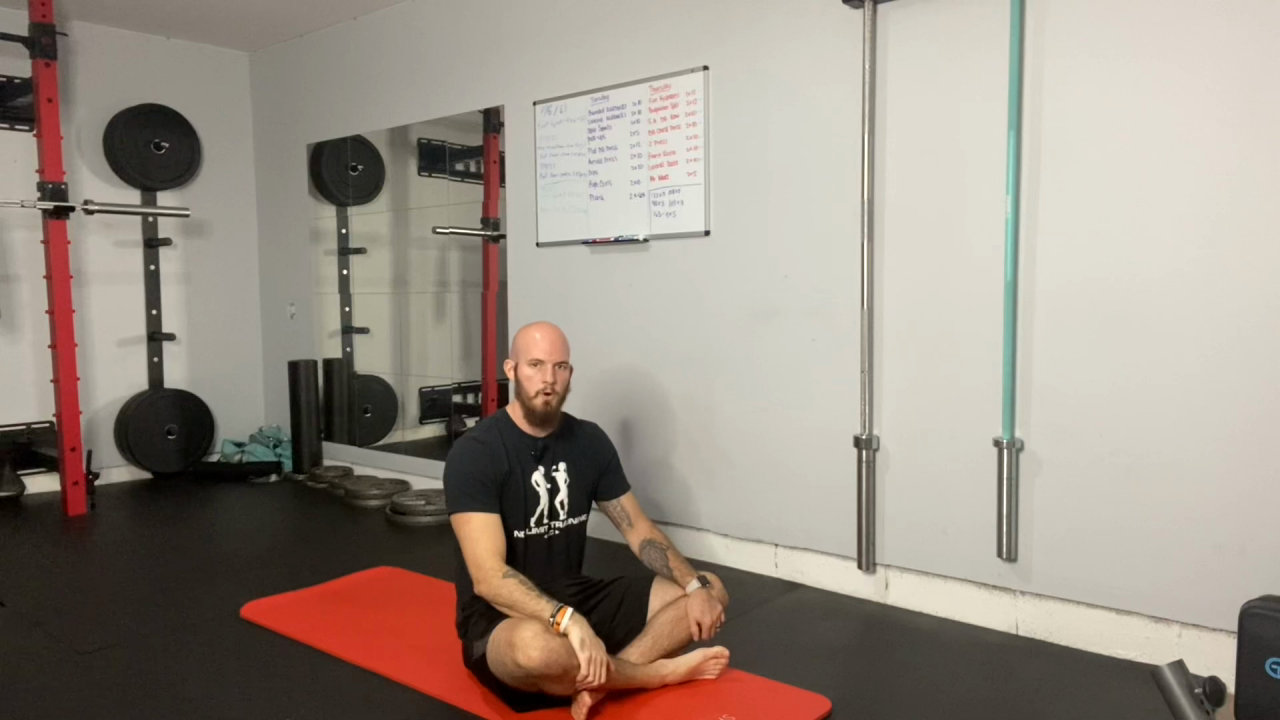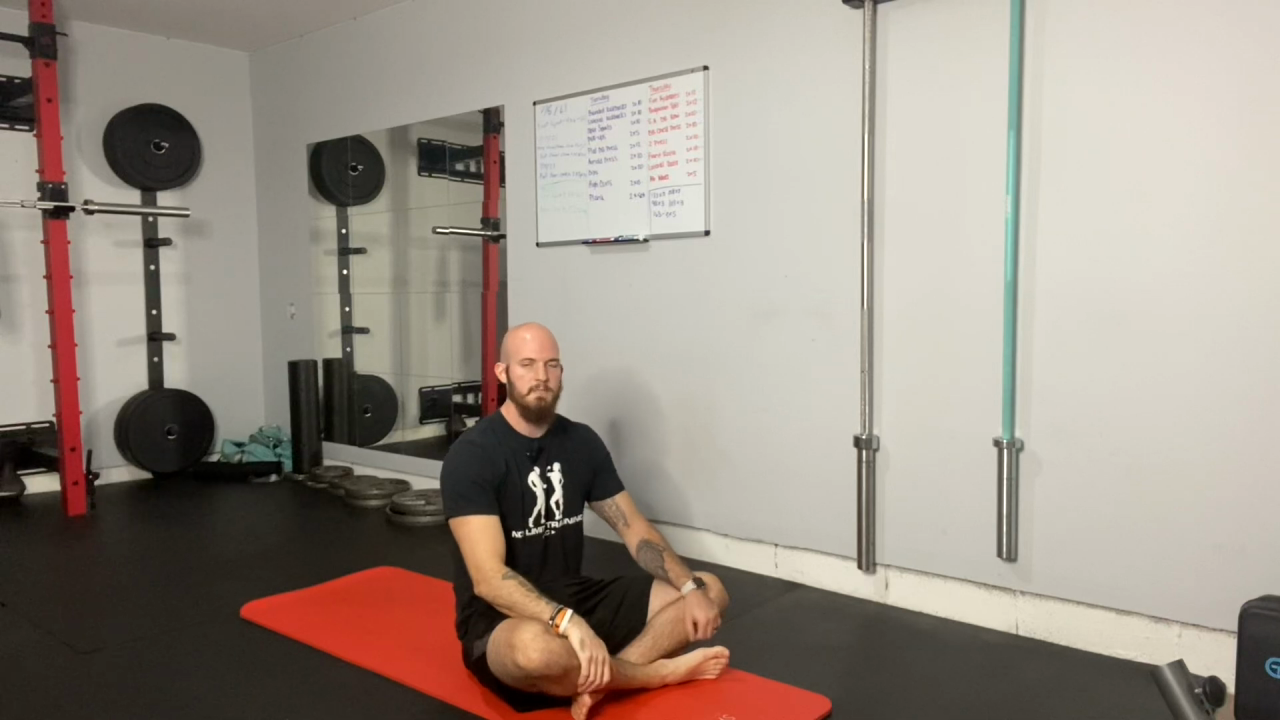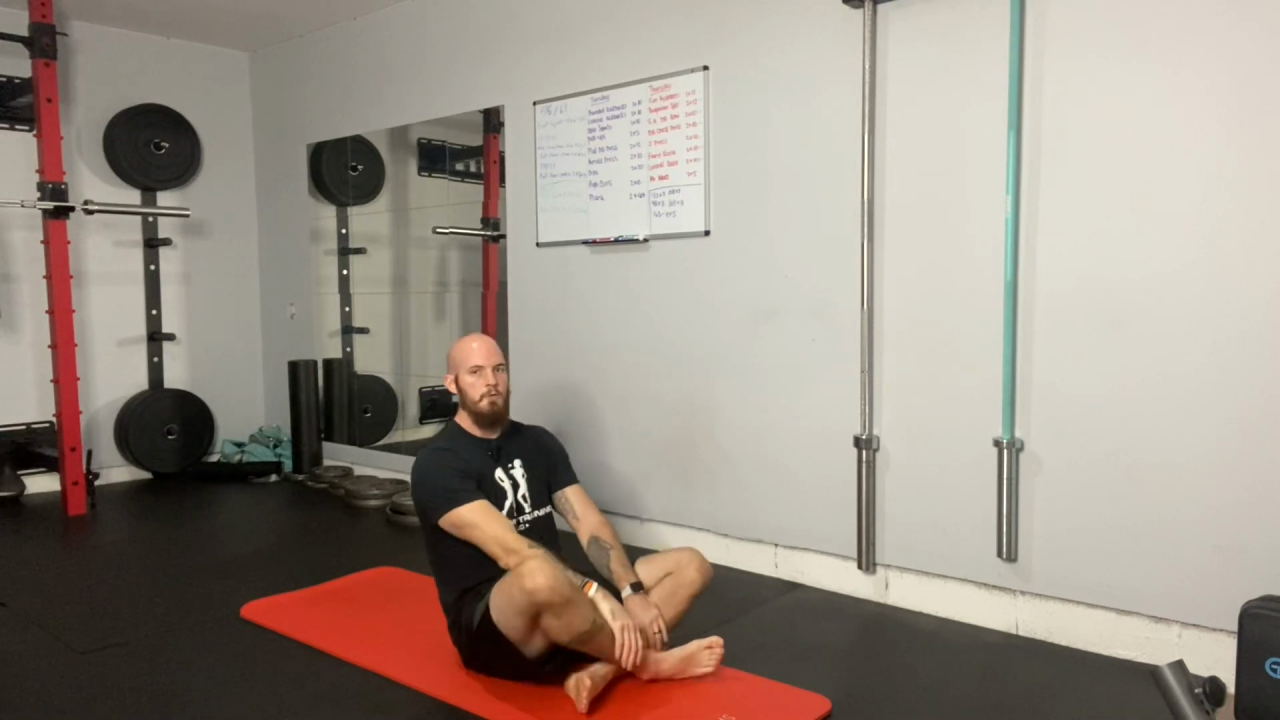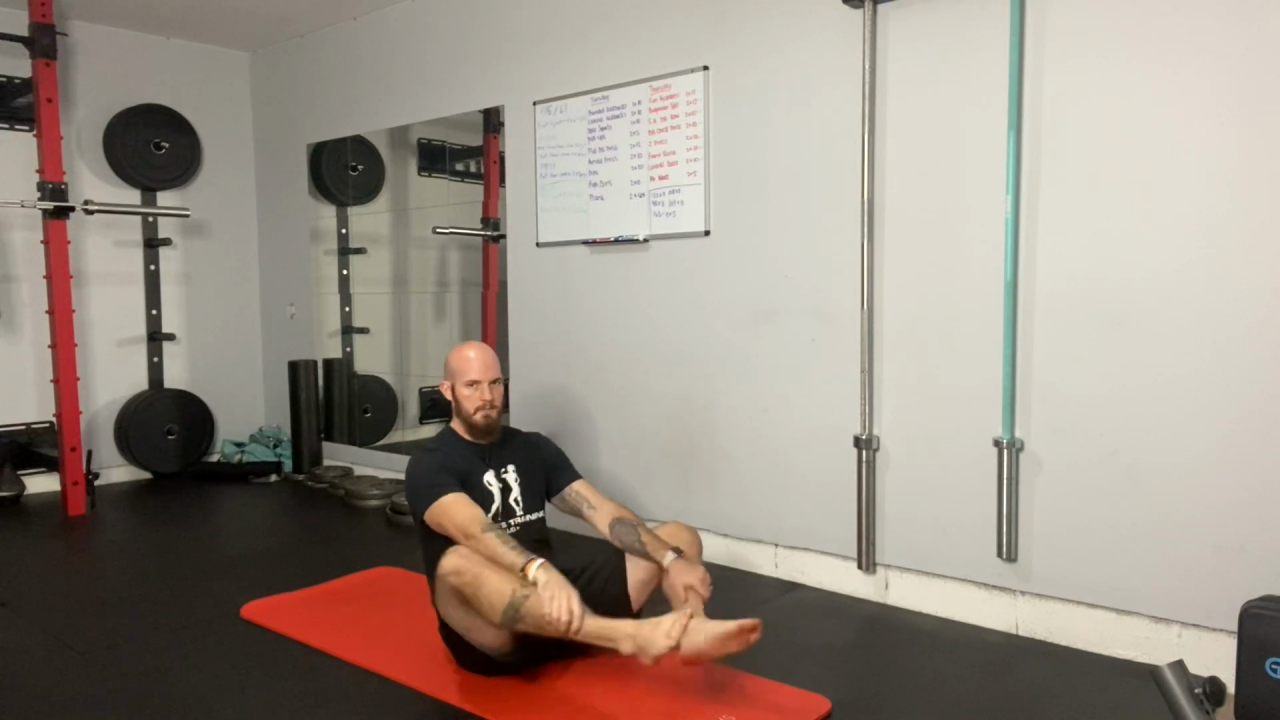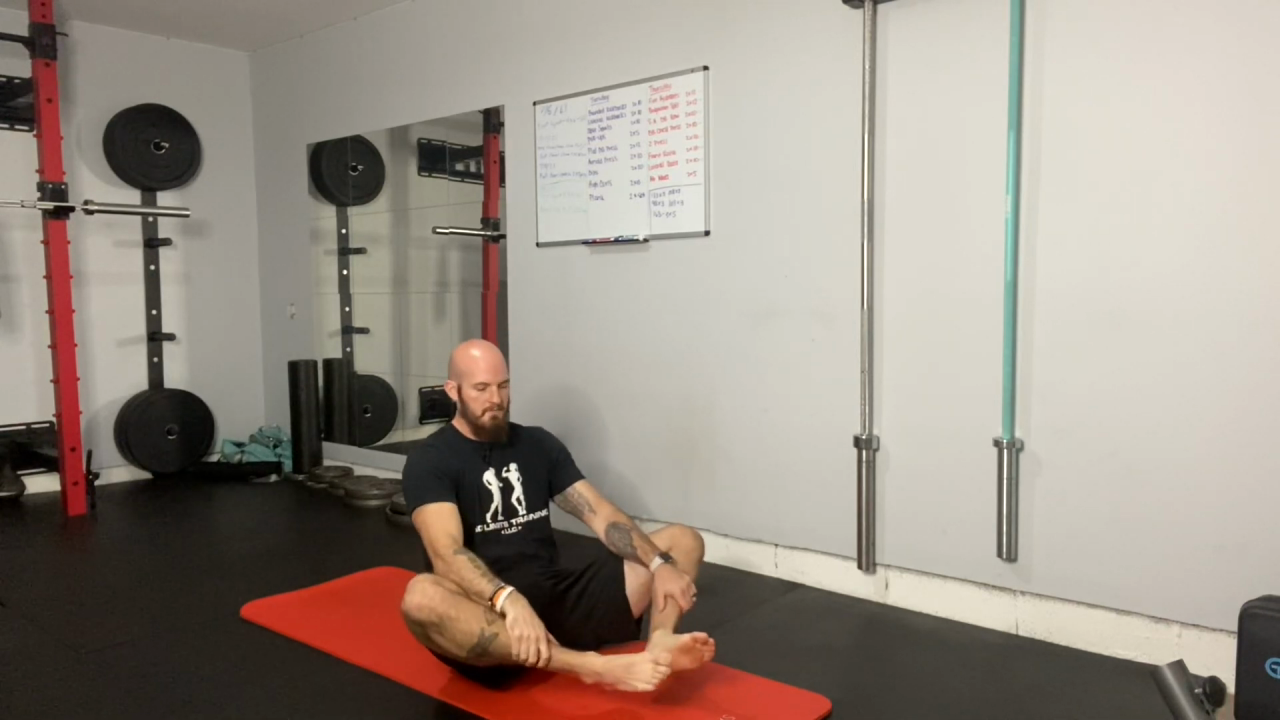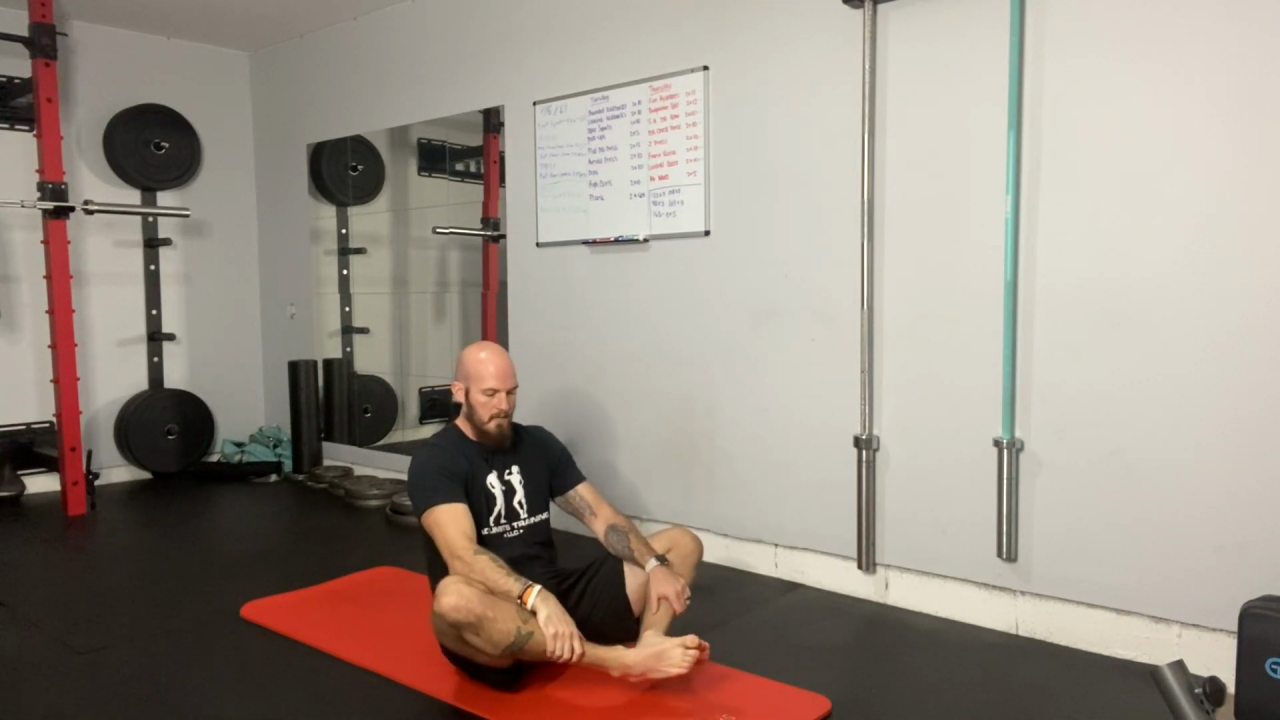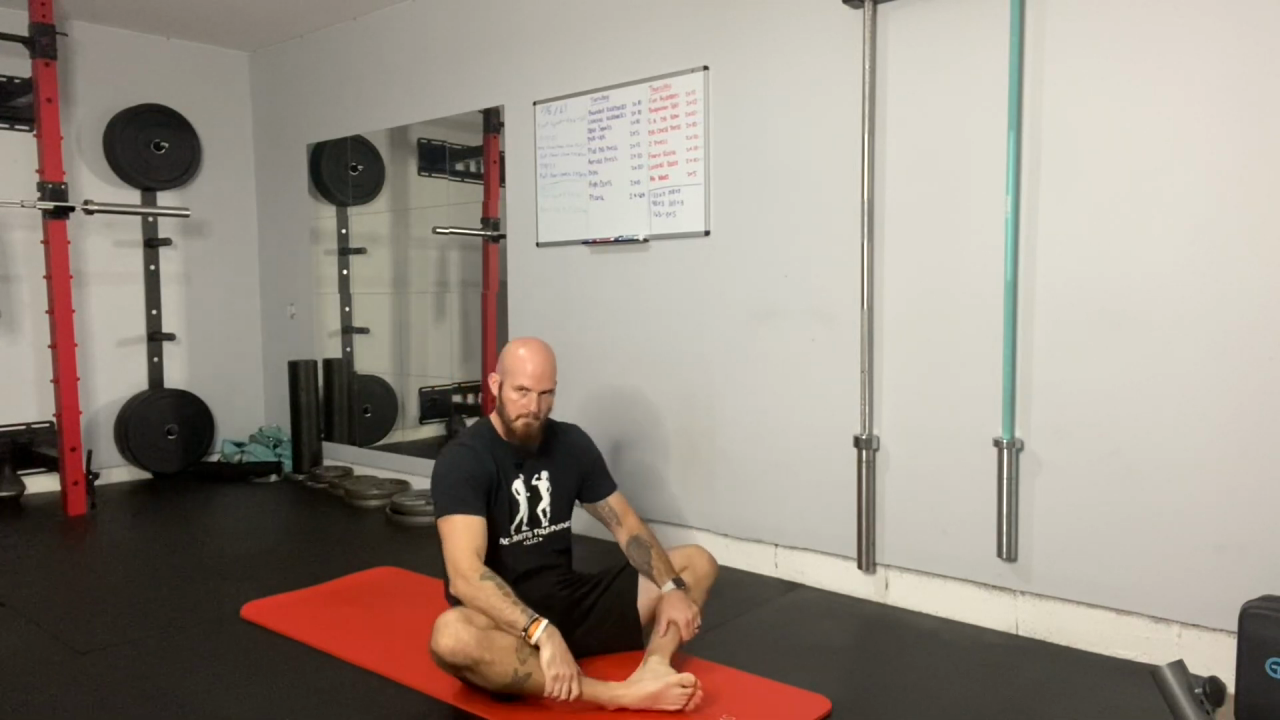
dt=0.7s
person 1, frame 1
left shoulder: (589, 441)
right shoulder: (475, 453)
left elbow: (637, 528)
right elbow: (489, 577)
left wrist: (694, 585)
right wrist: (569, 621)
left hip: (576, 596)
right hip: (502, 617)
left knee: (711, 591)
right knee: (535, 647)
left ankle: (599, 679)
right ankle: (659, 672)
person 1, frame 2
left shoulder: (581, 441)
right shoulder: (472, 455)
left elbow: (633, 527)
right elbow: (488, 578)
left wrist: (690, 586)
right wrist: (568, 623)
left hip: (574, 595)
right hip: (501, 619)
left knee: (710, 592)
right knee: (536, 649)
left ankle: (599, 679)
right ankle: (657, 671)
person 1, frame 3
left shoulder: (538, 442)
right shoulder: (437, 464)
left elbow: (589, 524)
right elbow: (510, 551)
left wrist: (634, 593)
right wrist: (598, 598)
left hip: (560, 608)
right hip: (488, 627)
left knee: (690, 565)
right knee: (539, 574)
left ankle: (600, 670)
right ankle: (644, 661)
person 1, frame 4
left shoulder: (534, 448)
right shoulder: (430, 465)
left elbow: (603, 514)
right elbow: (476, 533)
left wrist: (673, 559)
right wrist: (539, 571)
left hip: (553, 601)
right hip: (490, 632)
left knee: (680, 537)
right knee: (457, 564)
left ankle: (694, 636)
right ankle: (626, 636)
person 1, frame 5
left shoulder: (538, 443)
right shoulder: (430, 461)
left elbow: (602, 516)
right elbow: (448, 554)
left wrist: (661, 564)
right wrist: (509, 599)
left hip: (558, 596)
right hip: (489, 614)
left knee: (682, 540)
right knee: (421, 599)
left ankle: (659, 645)
right ankle: (588, 666)
person 1, frame 6
left shoulder: (539, 443)
right shoulder: (435, 461)
left elbow: (601, 517)
right elbow: (462, 555)
left wrist: (656, 566)
right wrist: (537, 597)
left hip: (558, 592)
right hip: (492, 616)
left knee: (681, 543)
right knee: (454, 598)
left ankle: (650, 642)
right ankle: (618, 659)
person 1, frame 7
left shoulder: (571, 443)
right shoulder: (464, 459)
left elbow: (626, 525)
right elbow: (465, 574)
left wrist: (671, 587)
right wrist: (543, 634)
left hip: (567, 598)
right hip: (502, 619)
left knee: (697, 562)
right knee: (451, 637)
left ankle: (653, 667)
right ankle: (613, 694)
